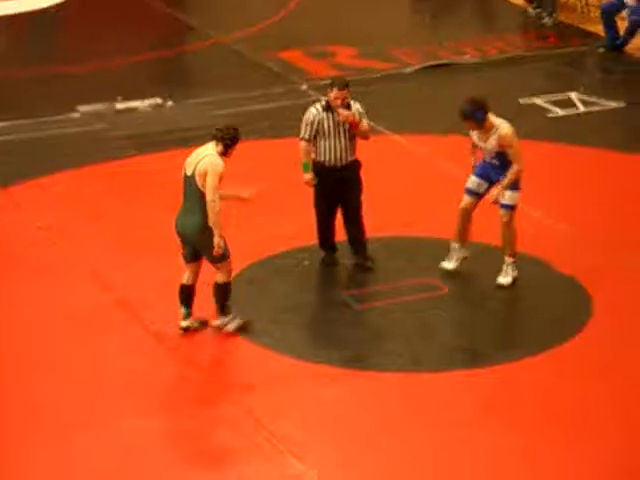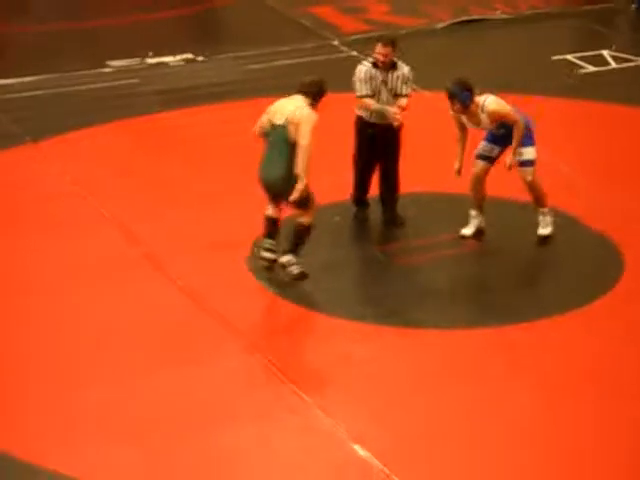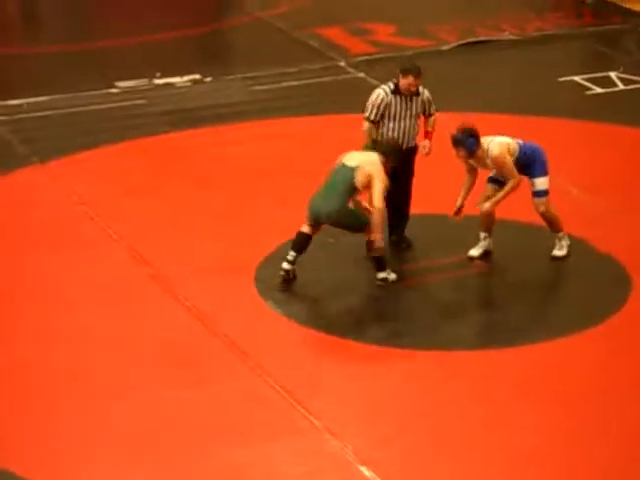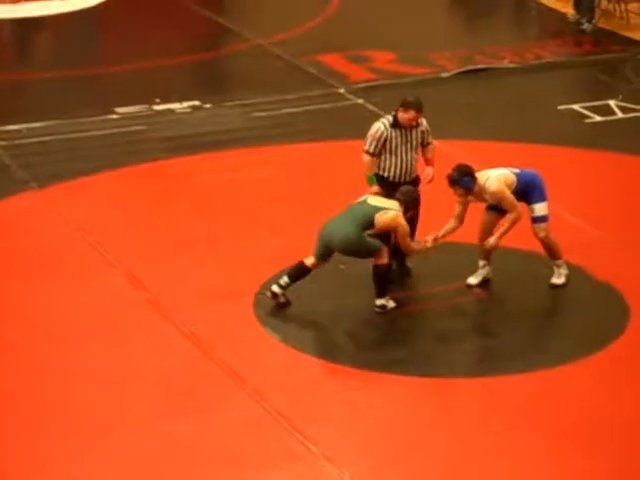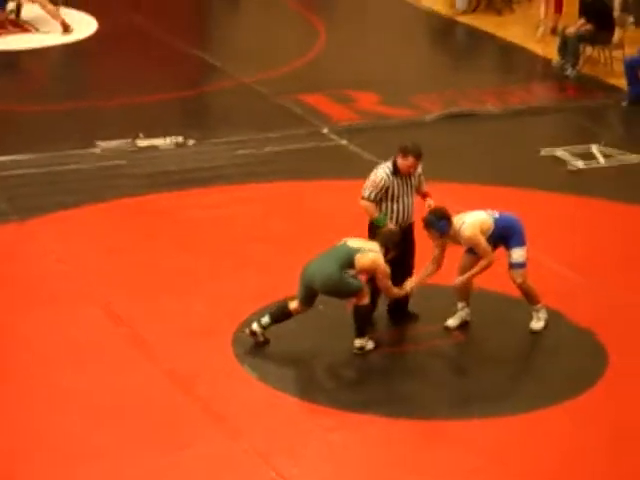
dt=0.4s
person 1, frame 1
left shoulder: (355, 108)
right shoulder: (315, 113)
left elbow: (366, 135)
right elbow: (305, 142)
left wrist: (352, 121)
right wrist: (307, 169)
left hip: (349, 168)
right hip: (324, 170)
left knee: (354, 211)
right knee: (325, 213)
left ankle: (360, 253)
right ankle: (328, 251)
person 1, frame 2
left shoulder: (403, 70)
right shoulder: (364, 69)
left elbow: (405, 97)
right elbow: (363, 100)
left wrist: (400, 111)
right wrist: (385, 109)
left hip: (390, 127)
right hip: (367, 126)
left knee: (390, 169)
right knee: (364, 168)
left ankle: (390, 210)
right ankle: (360, 205)
person 1, frame 3
left shoulder: (423, 95)
right shoulder: (382, 94)
left elbow: (430, 115)
right elbow: (368, 124)
left wrist: (427, 138)
left hip: (407, 152)
left knee: (402, 195)
left ankle: (397, 233)
person 1, frame 4
left shoulder: (422, 125)
right shoulder: (382, 128)
left elbow: (427, 144)
right elbow: (368, 156)
left wrist: (430, 165)
right wrist: (371, 183)
left hip: (410, 182)
right hip: (385, 183)
left knee: (410, 223)
left ankle: (399, 258)
person 1, frame 5
left shoulder: (416, 170)
right shoulder: (382, 175)
right elbow: (365, 201)
left wrist: (427, 196)
right wrist: (382, 222)
left hip: (405, 228)
right hip: (383, 229)
left knee: (405, 271)
left ankle: (399, 311)
person 2, frame 1
left shoulder: (195, 155)
right shoulder: (215, 162)
right elbow: (212, 201)
left wrist: (237, 195)
right wrist: (217, 234)
left hip: (182, 223)
right hip: (200, 226)
left knee: (191, 271)
right knee: (224, 269)
left ankle: (186, 319)
right ankle: (224, 318)
person 2, frame 2
left shoulder: (277, 104)
right shoulder: (307, 113)
left elbow: (258, 131)
right elbow: (303, 147)
right wrist: (302, 181)
left hip: (265, 170)
right hip: (284, 174)
left knee: (275, 205)
right knee: (306, 211)
left ankle: (268, 250)
right ankle: (289, 257)
person 2, frame 3
left shoulder: (351, 155)
right shoulder: (379, 172)
right elbow: (378, 206)
left wrist: (360, 204)
right wrist: (378, 237)
left hip: (317, 203)
right hip: (337, 210)
left knee: (310, 226)
right knee: (372, 229)
left ankle: (288, 266)
right ankle: (382, 274)
person 2, frame 4
left shoulder: (370, 197)
right shoulder: (399, 221)
right elbow: (408, 248)
right wrist: (425, 245)
left hip: (328, 228)
right hip: (346, 238)
left knee: (316, 260)
right knee: (381, 253)
left ankle: (278, 289)
right ankle: (381, 300)
person 2, frame 5
left shoulder: (352, 240)
right shoulder: (380, 264)
right elbow: (390, 292)
right wrist: (406, 289)
left hip: (310, 269)
right hip: (327, 277)
left knee: (301, 304)
right knee: (363, 293)
left ankle: (258, 327)
right ankle: (361, 341)
person 3, frame 1
left shoulder: (504, 132)
right shoulder: (475, 127)
left elbow: (518, 165)
left wrist: (499, 189)
right wrist: (474, 157)
left hip: (507, 172)
right hip: (486, 166)
left knee: (505, 219)
right knee: (464, 208)
left ankle: (510, 267)
right ankle: (458, 251)
person 3, frame 2
left shoulder: (491, 108)
right shoulder: (457, 113)
left elbow: (519, 122)
right elbow: (462, 134)
left wrist: (512, 153)
right wrist: (459, 160)
left hip: (519, 130)
right hip: (496, 133)
left knee: (528, 178)
right knee: (477, 173)
left ankle: (545, 216)
right ankle: (476, 219)
person 3, frame 3
left shoulder: (495, 153)
right shoulder: (468, 155)
left elbow: (515, 180)
right elbow: (471, 174)
left wrist: (494, 203)
right wrist: (461, 200)
left hip: (533, 158)
right hip: (512, 162)
left knee: (542, 208)
right knee: (486, 199)
left ankle: (562, 240)
right ankle: (485, 241)
person 3, frame 4
left shoulder: (493, 188)
right shoulder: (465, 192)
left elbow: (516, 213)
right elbow: (457, 220)
left wrist: (498, 237)
right wrist: (437, 236)
left hip: (531, 185)
right hip: (511, 189)
left knee: (541, 234)
right knee: (484, 228)
left ankle: (560, 268)
right ankle: (484, 269)
person 3, frame 5
left shoulder: (467, 233)
right shoulder: (444, 233)
left elbow: (489, 259)
right elbow: (435, 264)
left wrist: (465, 278)
right wrist: (415, 281)
left hip: (511, 229)
right hip: (489, 232)
left knee: (518, 280)
right knee: (463, 269)
left ankle: (540, 312)
right ankle: (463, 311)
